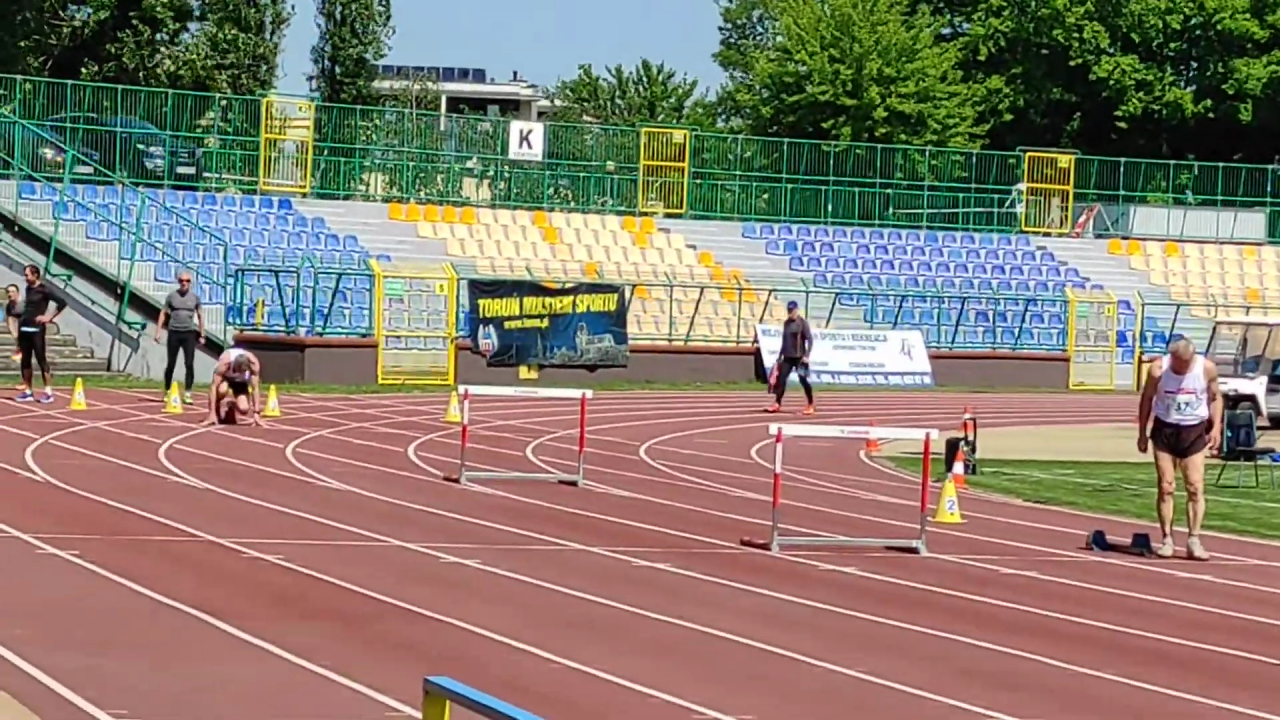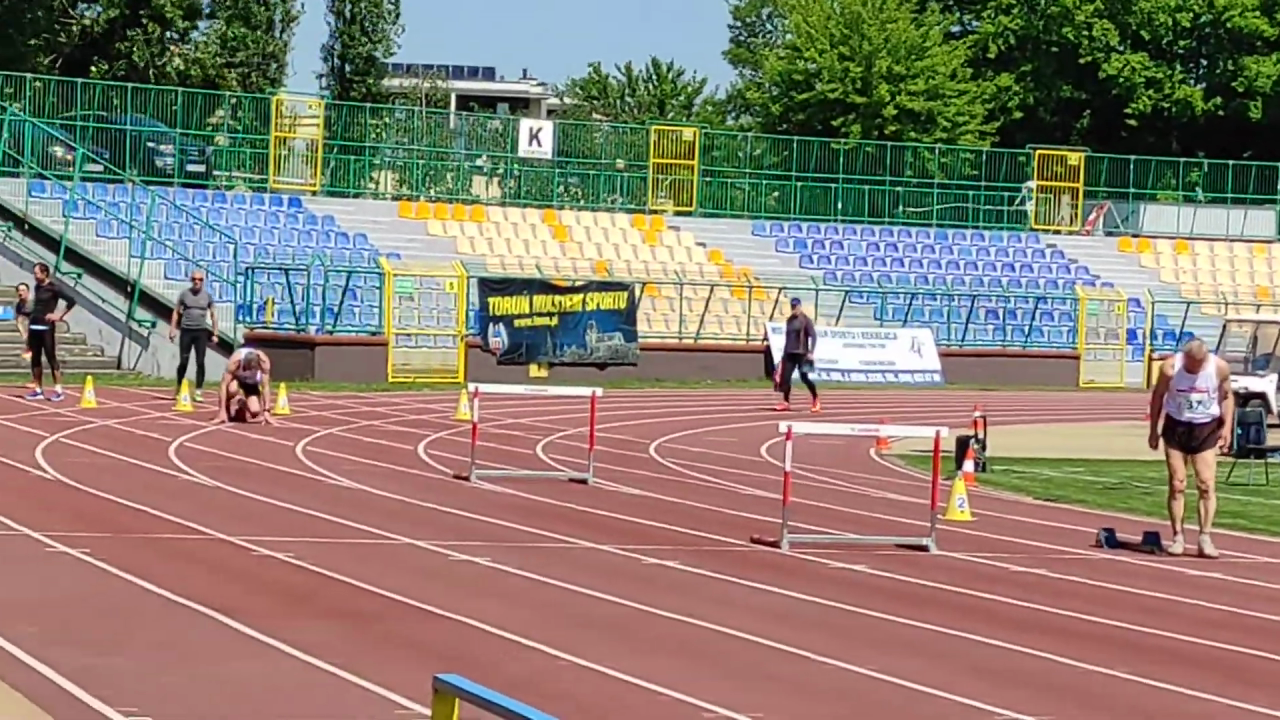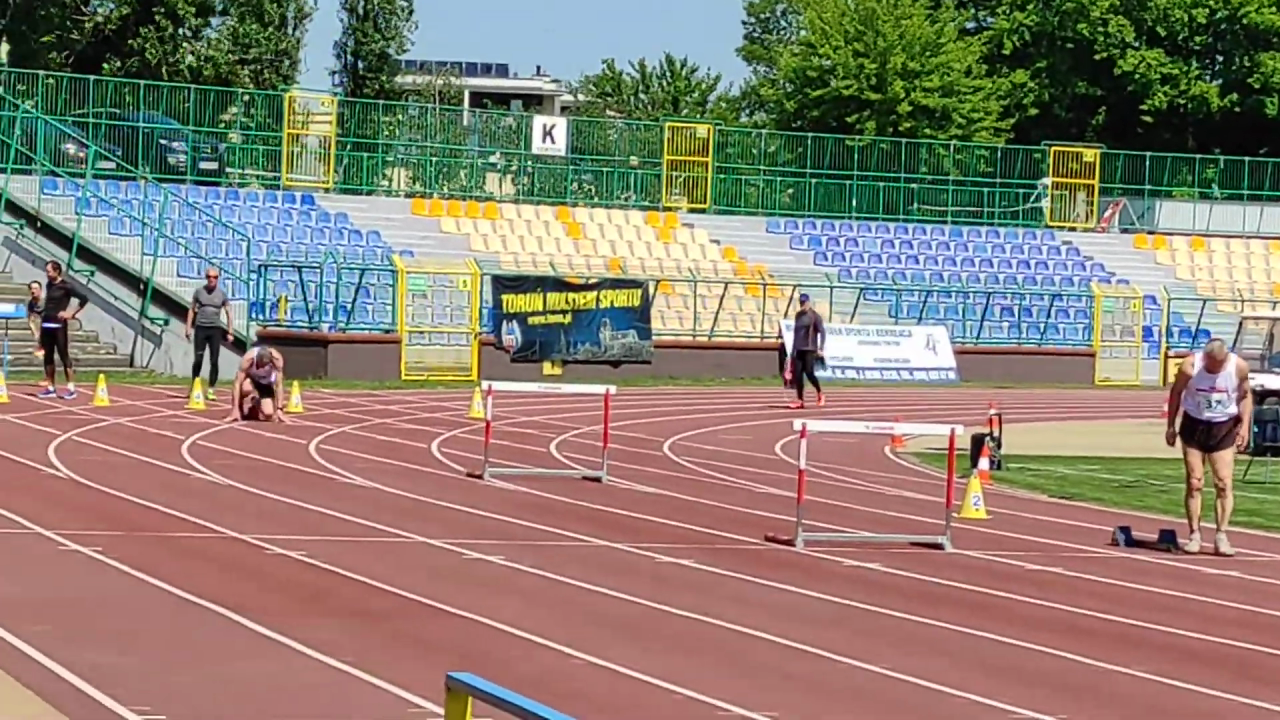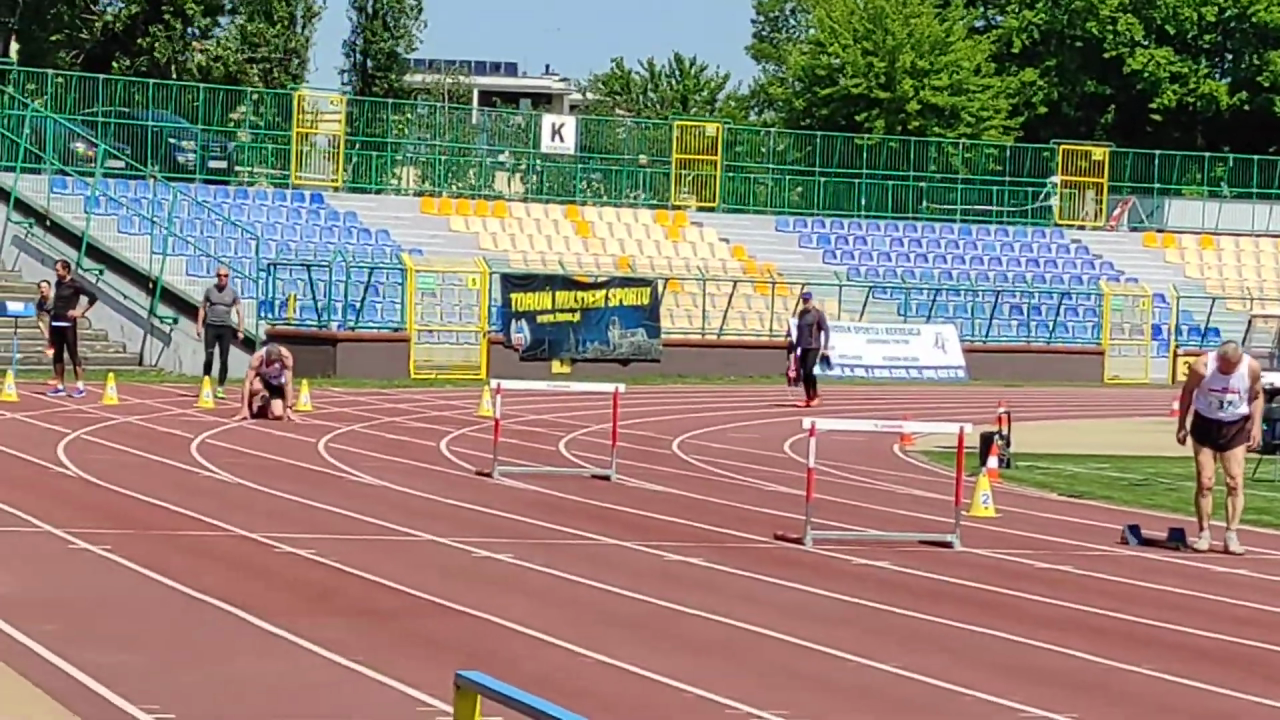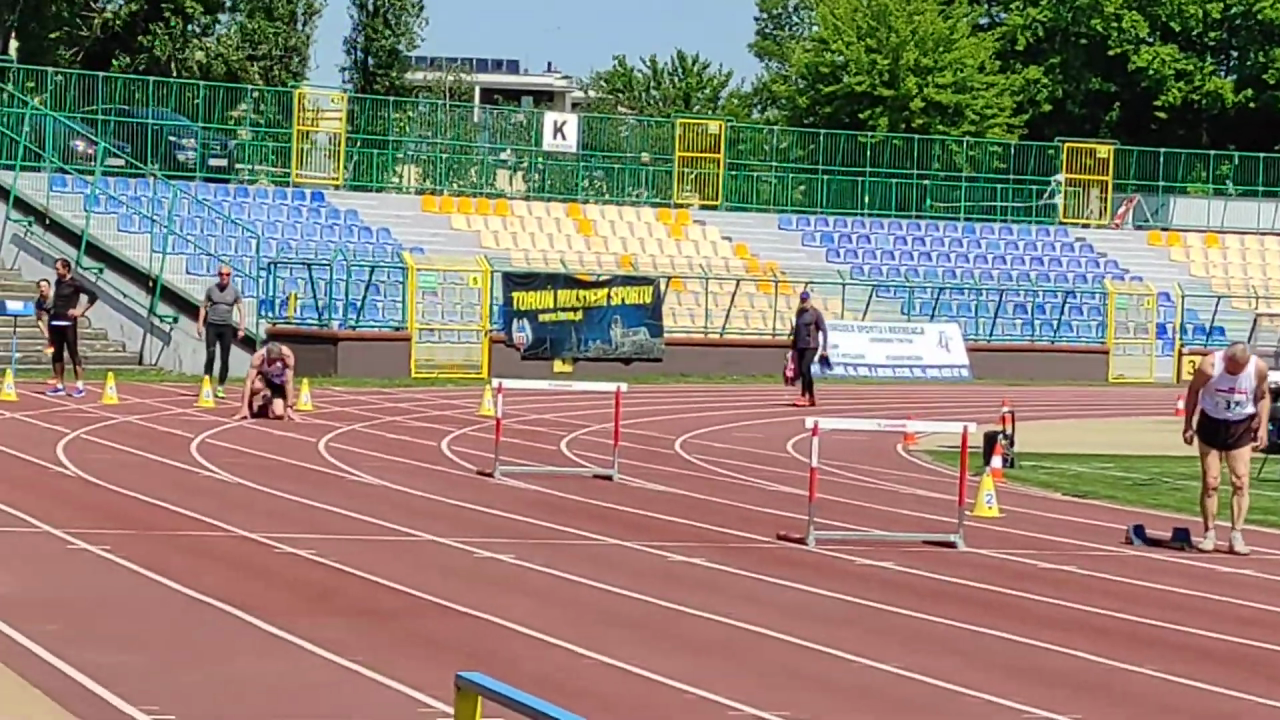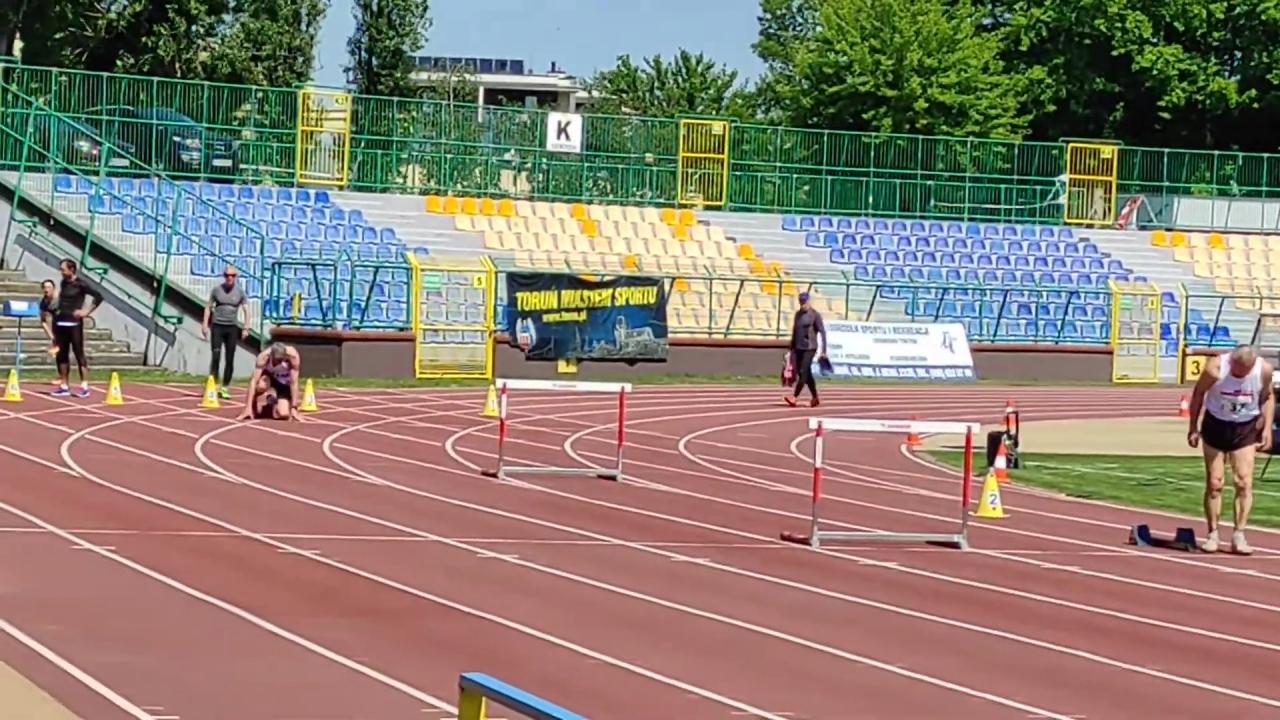
dt=0.1s
person 1, frame 1
left shoulder: (1207, 368)
right shoulder: (1158, 369)
left elbow: (1215, 398)
right elbow: (1147, 399)
left wrist: (1216, 428)
right wrist: (1142, 433)
left hip: (1195, 431)
right hip: (1164, 430)
left knee: (1196, 487)
right knee: (1166, 487)
left ankle: (1194, 540)
right ankle: (1167, 539)
person 1, frame 2
left shoulder: (1220, 367)
right shoulder: (1170, 367)
left elbow: (1227, 396)
right elbow: (1158, 396)
left wrist: (1227, 426)
right wrist: (1153, 429)
left hip: (1206, 428)
right hip: (1176, 427)
left knee: (1207, 484)
right knee: (1177, 484)
left ankle: (1205, 538)
right ankle: (1178, 537)
person 1, frame 3
left shoulder: (1239, 367)
right shoulder: (1190, 366)
left elbow: (1245, 395)
right elbow: (1176, 393)
left wrist: (1245, 426)
right wrist: (1170, 426)
left hip: (1224, 427)
right hip: (1194, 426)
left knee: (1224, 483)
right knee: (1194, 483)
left ankle: (1221, 536)
right ankle: (1194, 535)
person 1, frame 4
left shoulder: (1252, 367)
right shoulder: (1202, 366)
left elbow: (1257, 395)
right elbow: (1187, 392)
left wrist: (1256, 426)
right wrist: (1181, 425)
left hip: (1235, 427)
right hip: (1205, 424)
left knee: (1235, 482)
right knee: (1205, 482)
left ankle: (1231, 535)
right ankle: (1204, 533)
person 1, frame 5
left shoulder: (1259, 367)
right shoulder: (1209, 366)
left elbow: (1263, 395)
right elbow: (1193, 392)
left wrist: (1263, 426)
right wrist: (1188, 425)
left hip: (1241, 426)
right hip: (1211, 424)
left knee: (1241, 481)
right knee: (1210, 482)
left ankle: (1236, 535)
right ankle: (1209, 533)
person 1, frame 6
left shoulder: (1264, 369)
right shoulder: (1215, 368)
left elbow: (1268, 396)
right elbow: (1198, 394)
left wrist: (1267, 427)
right wrist: (1193, 427)
left hip: (1246, 427)
right hip: (1216, 425)
left knee: (1244, 482)
right knee: (1214, 483)
left ankle: (1239, 535)
right ankle: (1213, 534)
